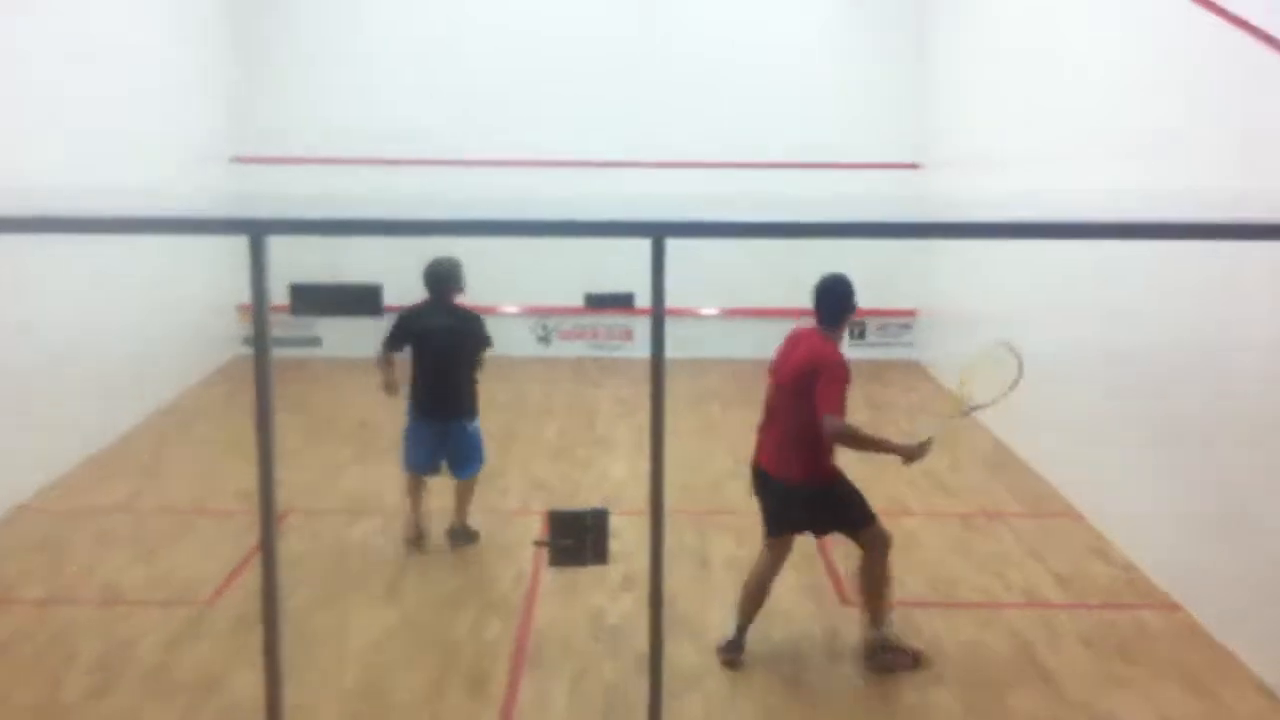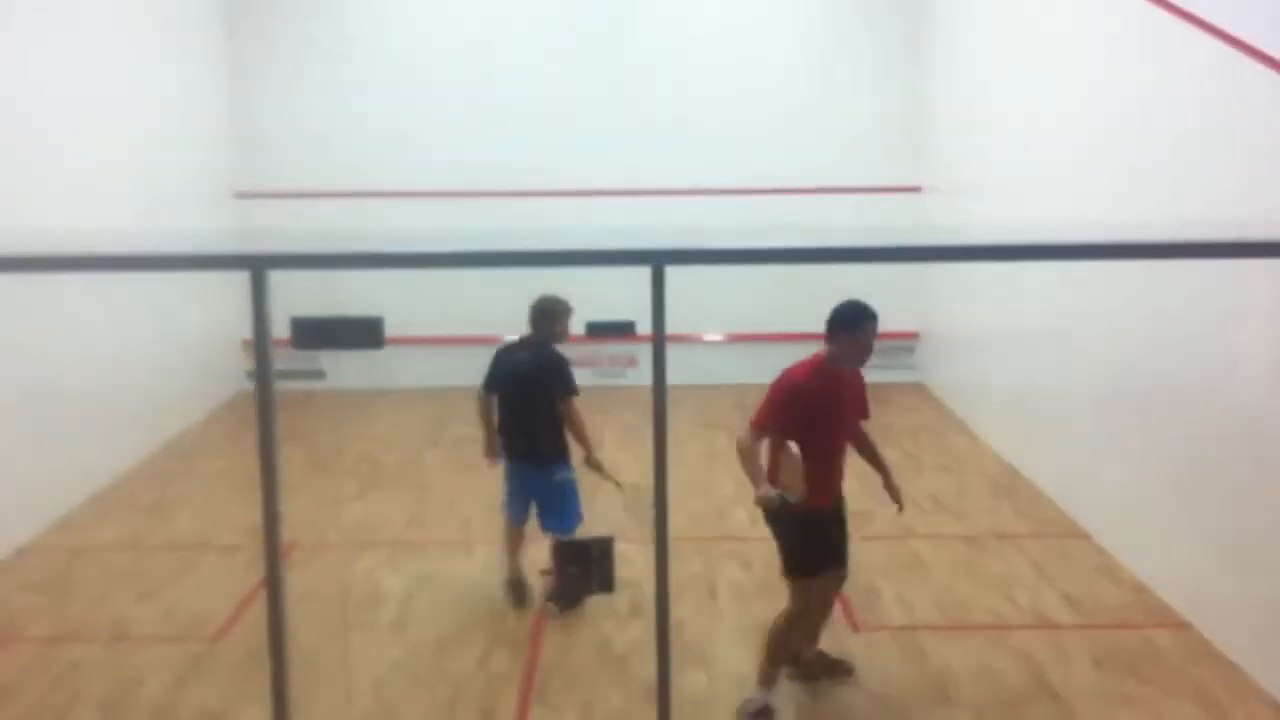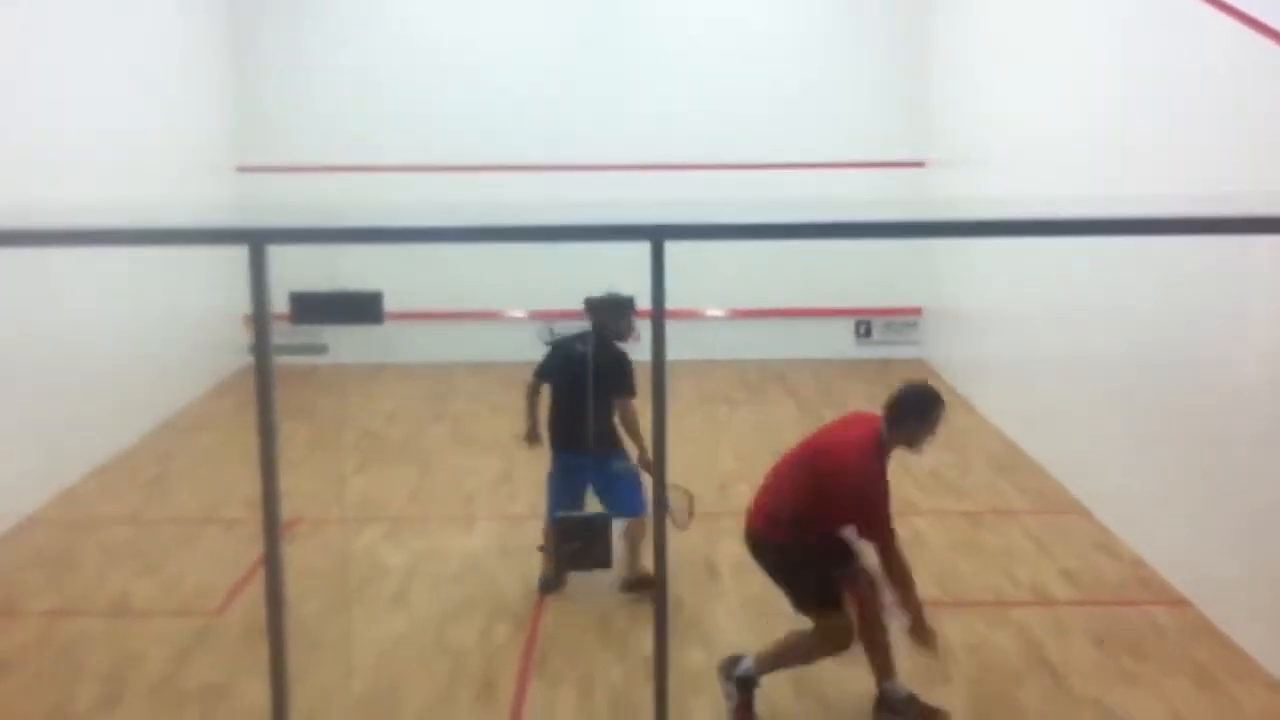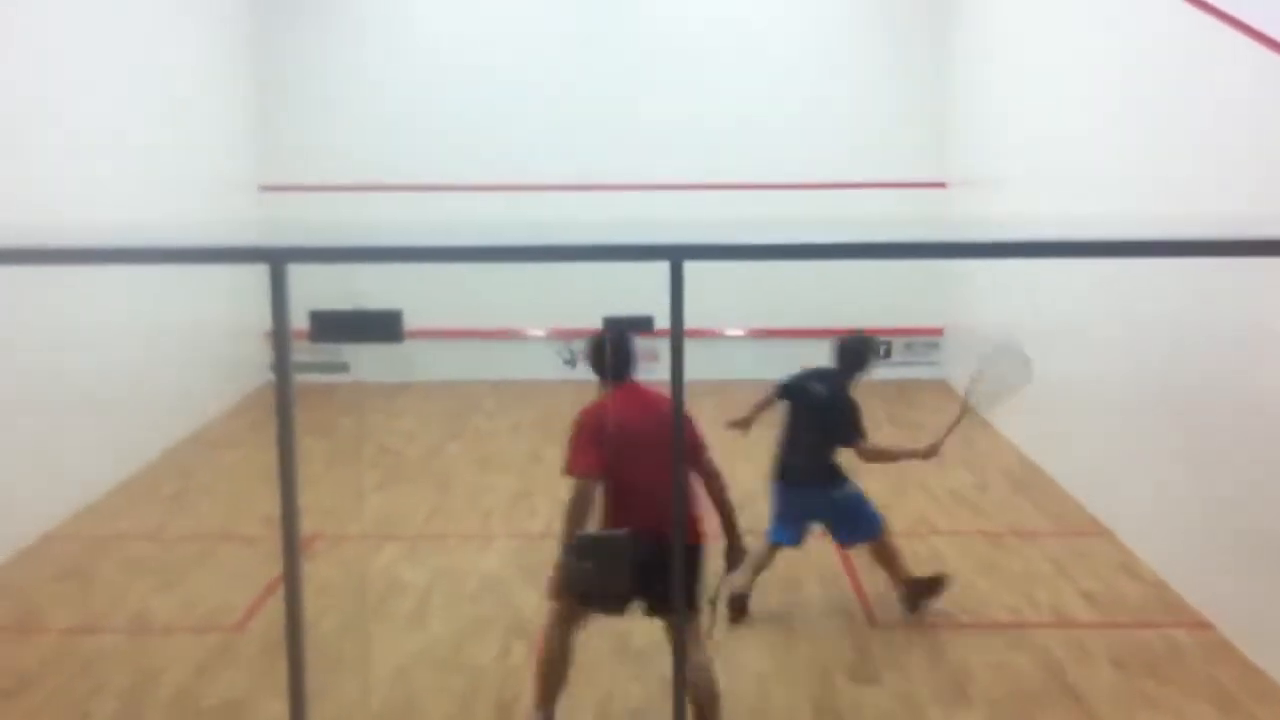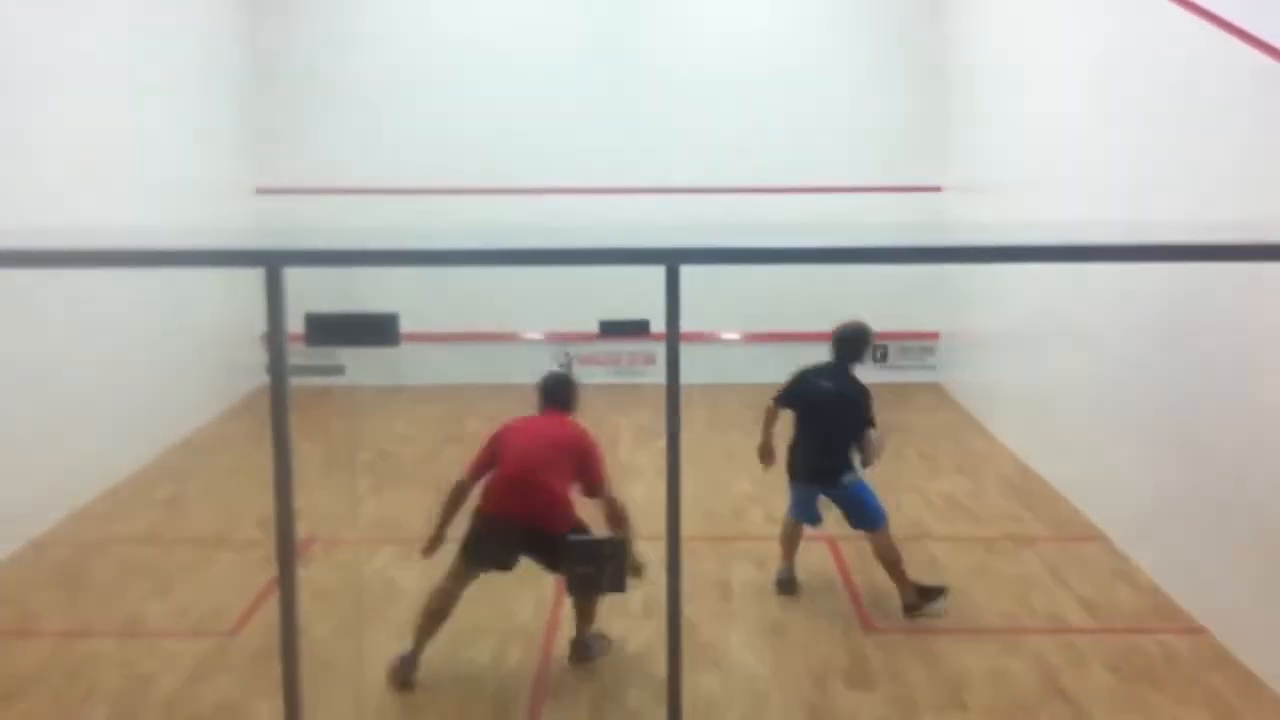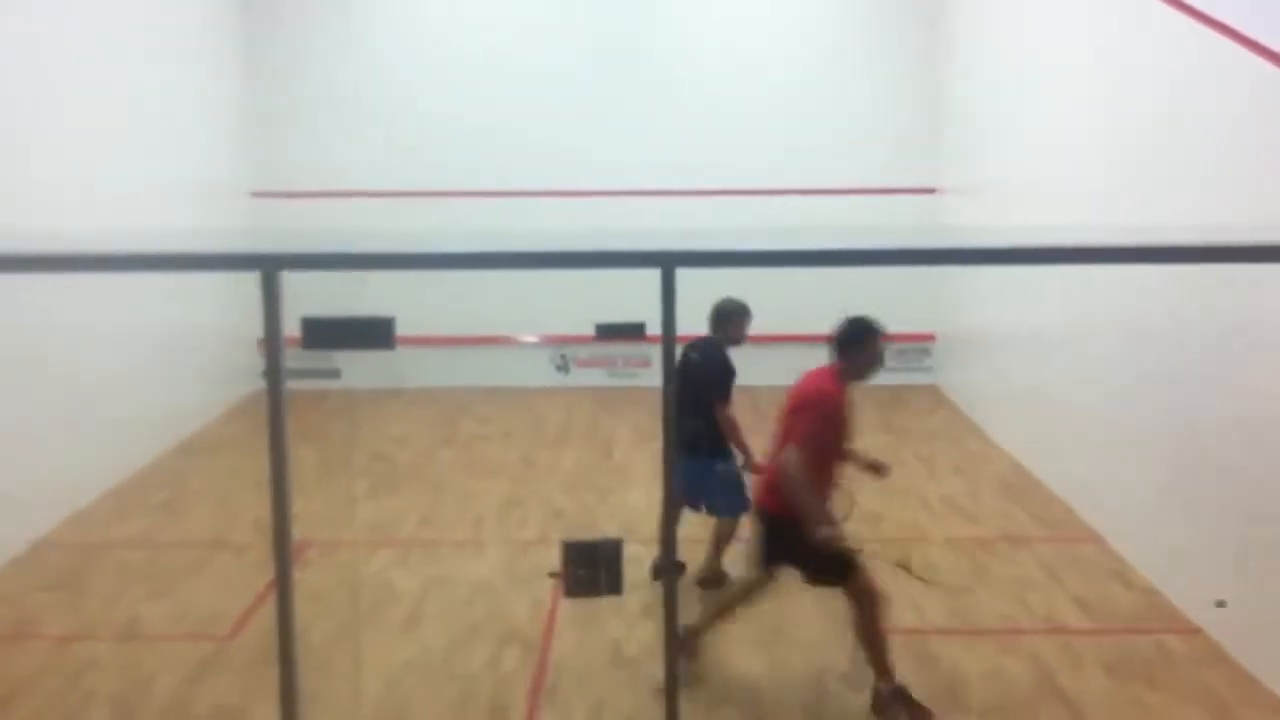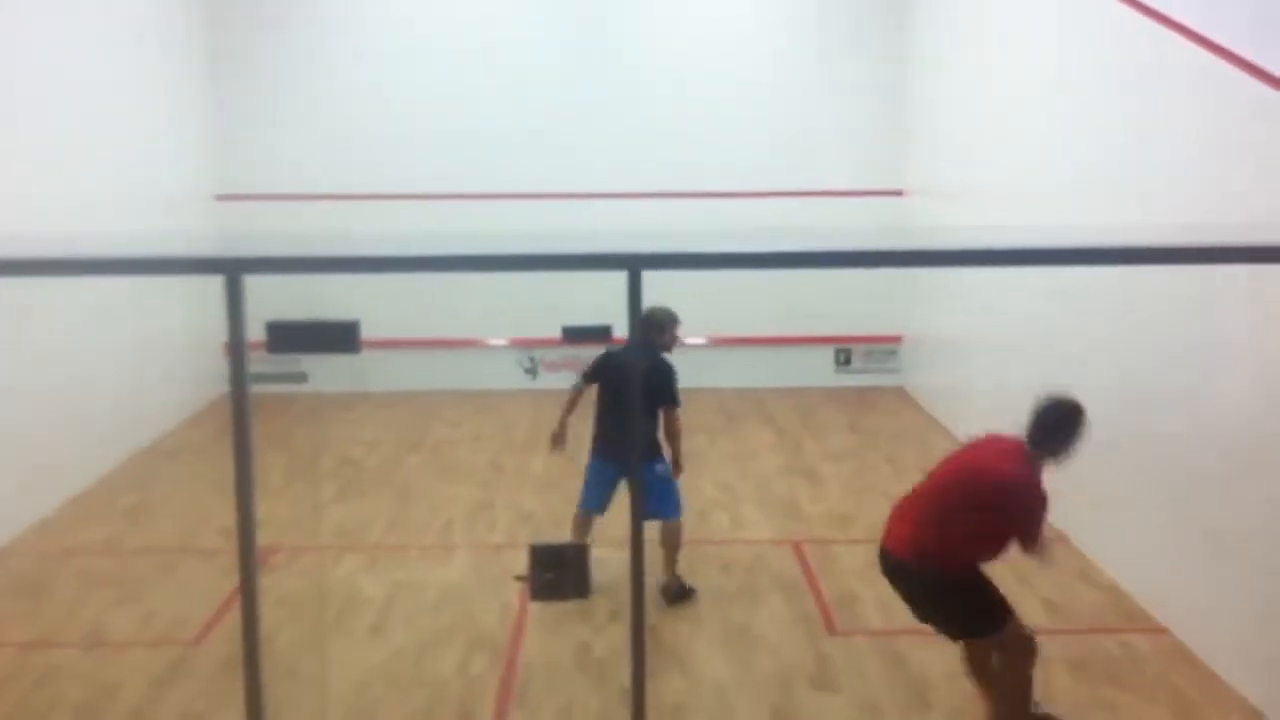
dt=0.7s
person 1, frame 1
left shoulder: (795, 340)
right shoulder: (831, 362)
right elbow: (834, 430)
right wrist: (897, 449)
left hip: (768, 467)
right hip: (808, 474)
left knee: (773, 551)
right knee: (877, 542)
left ankle: (736, 639)
right ankle: (879, 643)
person 1, frame 2
left shoulder: (854, 380)
right shoulder: (796, 381)
right elbow: (750, 436)
left wrist: (884, 474)
right wrist: (760, 484)
left hip: (828, 499)
right hip: (791, 504)
left knee: (830, 579)
right knee: (805, 599)
left ankle: (802, 655)
person 1, frame 3
left shoulder: (870, 425)
right shoulder: (863, 469)
right elbow: (890, 553)
right wrist: (917, 617)
left hip: (808, 517)
right hip: (779, 533)
left knee: (866, 591)
right knee: (838, 632)
right ankle: (744, 671)
person 1, frame 4
left shoulder: (593, 418)
right shoulder: (669, 408)
left elbow: (584, 492)
right elbow: (711, 475)
left wrist: (564, 562)
right wrist: (733, 534)
left hip: (619, 538)
right hip: (677, 539)
left knee: (561, 619)
right knee: (690, 642)
person 1, frame 5
left shoulder: (510, 430)
right shoulder: (580, 439)
left elbow: (464, 483)
right elbow: (608, 501)
left wrist: (439, 531)
right wrist: (628, 553)
left hip: (497, 515)
right hip: (551, 521)
left knee: (456, 578)
left ankle: (412, 658)
right ankle: (584, 640)
person 1, frame 6
left shoulder: (823, 384)
right shoulder: (825, 396)
right elbow: (790, 464)
left wrist: (855, 457)
right wrist: (817, 524)
left hip: (779, 505)
right hip: (791, 511)
left knee: (762, 578)
right knee: (866, 596)
left ankle: (692, 635)
person 1, frame 7
left shoulder: (995, 445)
right shoulder: (1029, 492)
right elbow: (1031, 545)
right wrist: (1042, 543)
left hip: (898, 548)
right hip: (924, 566)
left knee: (980, 637)
right knee: (1020, 648)
person 2, frame 1
left shoulder: (411, 317)
right shoulder: (470, 320)
left elbow: (387, 352)
right elbow: (478, 360)
left wrist: (389, 376)
left hip: (423, 408)
right hip: (460, 408)
left knee: (417, 468)
right knee: (468, 468)
left ankle: (414, 524)
right ankle: (458, 526)
person 2, frame 2
left shoulder: (504, 354)
right shoulder: (554, 361)
left elbow: (484, 399)
right elbow: (568, 411)
left wrist: (490, 438)
right wrist: (589, 451)
left hip: (514, 451)
right hip: (547, 456)
left knee: (515, 514)
right knee: (561, 523)
left ankle: (514, 576)
right ankle: (559, 584)
person 2, frame 3
left shoulder: (563, 346)
right shoulder: (616, 358)
left elbow: (534, 386)
right elbow: (624, 409)
left wrist: (532, 426)
right wrist: (642, 450)
left hip: (563, 443)
right hip: (601, 446)
left knee: (559, 511)
right knee: (634, 508)
left ankle: (550, 573)
right ankle: (633, 573)
person 2, frame 4
left shoulder: (809, 378)
right shoulder: (844, 404)
left elbow: (773, 397)
right elbow: (865, 452)
left wrist: (748, 419)
right wrist: (918, 452)
left hip: (788, 478)
right hip: (821, 482)
left knee: (778, 540)
right knee: (874, 531)
left ankle: (739, 590)
right ankle: (910, 589)
person 2, frame 5
left shoulder: (806, 377)
right shoulder: (858, 393)
left elbow: (773, 408)
right elbow: (865, 444)
left wrist: (765, 442)
right wrist: (870, 456)
left hip: (800, 467)
right hip: (835, 471)
left knee: (797, 514)
right knee: (877, 527)
left ankle: (786, 573)
right ankle: (909, 594)
person 2, frame 6
left shoulder: (692, 349)
right shoulder: (720, 364)
left elbow: (677, 392)
right elbow: (723, 416)
right wrist: (747, 455)
left hip: (680, 442)
right hip: (707, 448)
left knee: (675, 502)
right knee: (732, 508)
left ankle: (663, 561)
right ankle: (711, 569)
person 2, frame 7
left shoulder: (611, 357)
right shoulder: (662, 369)
left elbow: (579, 388)
right elbow: (670, 419)
left wrist: (561, 426)
right wrist: (676, 456)
left hip: (605, 447)
right hip: (643, 451)
left knee: (587, 506)
right knee: (671, 514)
right ankle: (671, 581)
